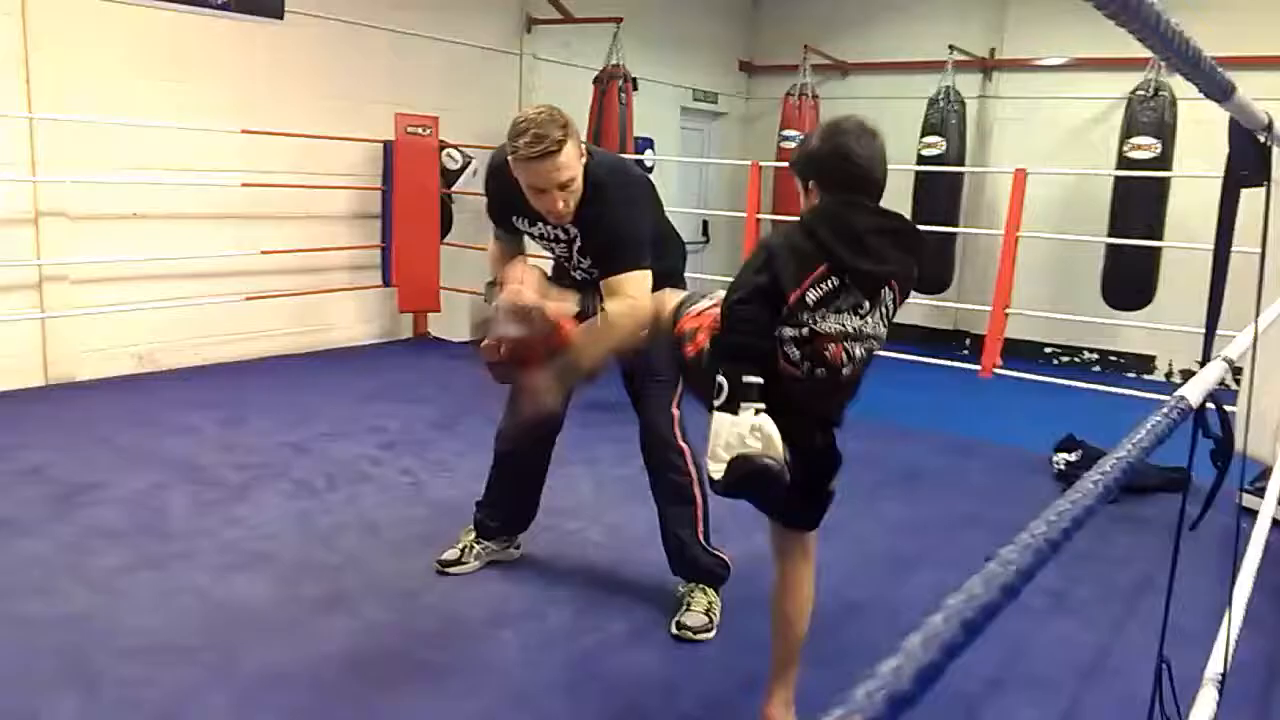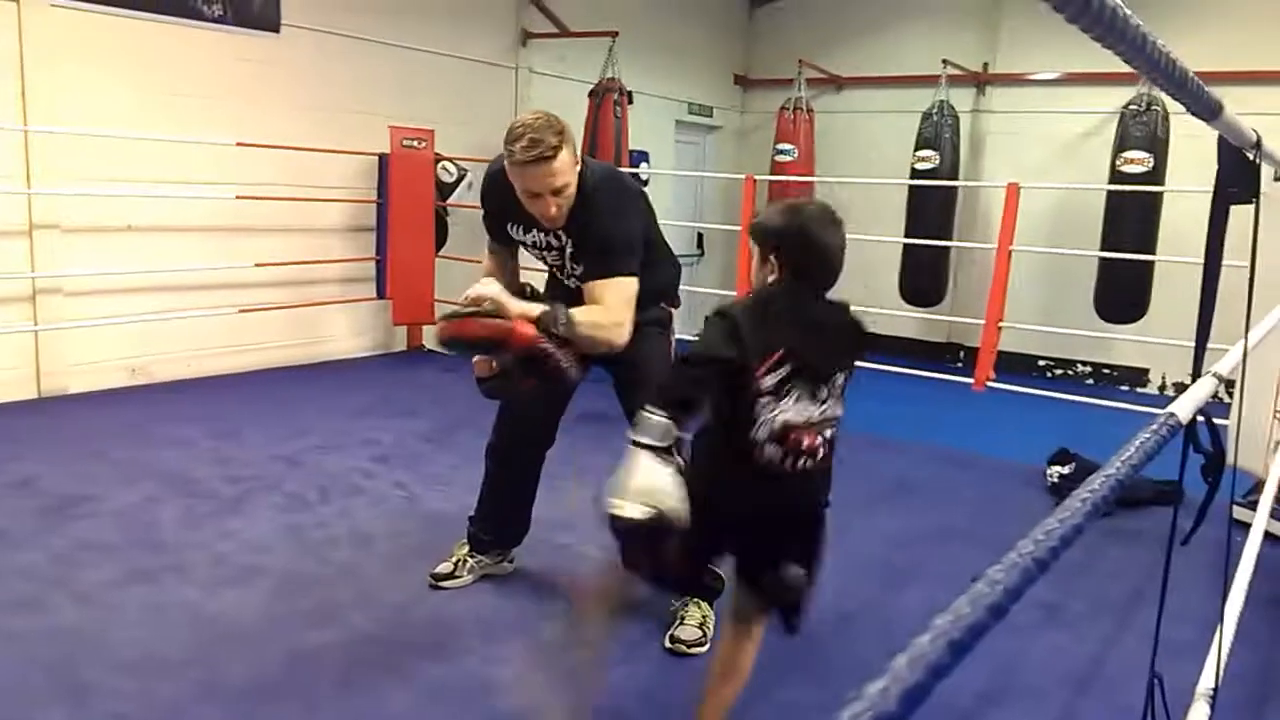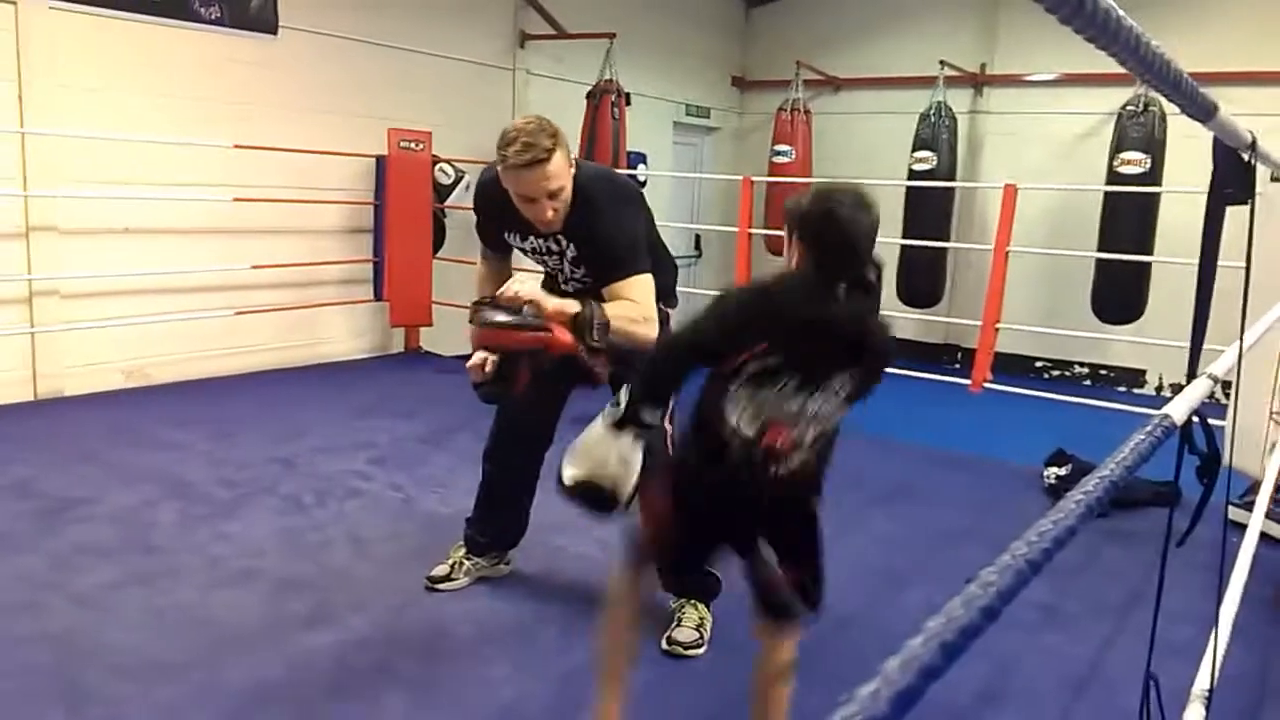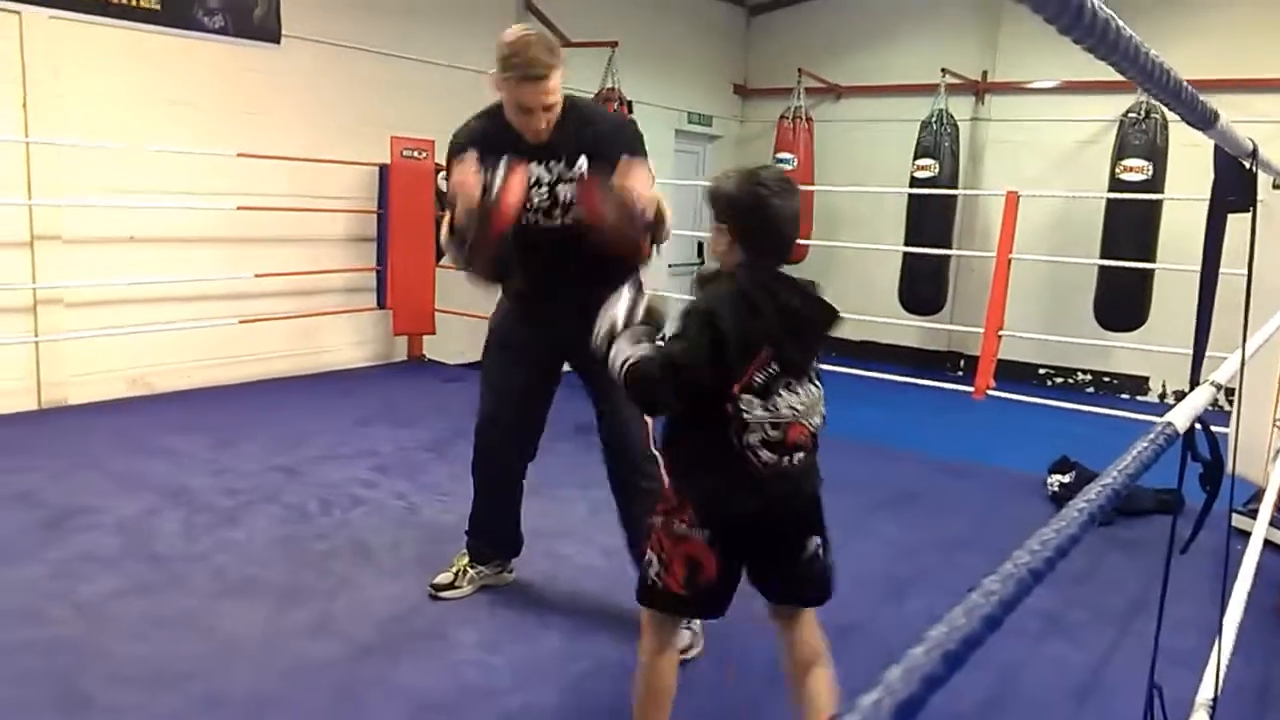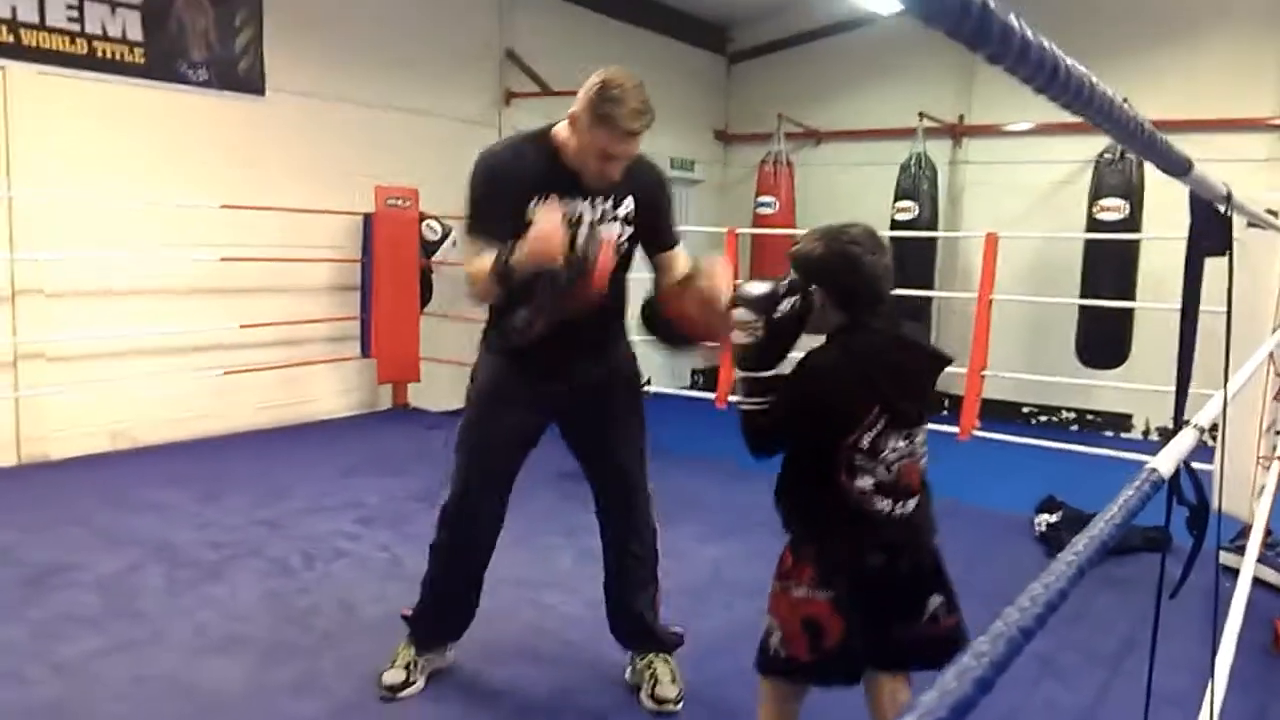
dt=0.7s
person 1, frame 1
left shoulder: (621, 190)
right shoulder: (502, 174)
left elbow: (631, 318)
right elbow: (506, 241)
left hip: (646, 297)
right hip: (574, 287)
left knee: (662, 430)
right knee: (527, 411)
left ankle: (701, 579)
right ankle: (496, 533)
person 1, frame 2
left shoulder: (613, 199)
right shoulder: (496, 185)
left elbow: (613, 328)
right elbow: (500, 254)
left wrist: (520, 310)
left hip: (638, 312)
right hip: (565, 299)
right knee: (516, 425)
left ankle: (694, 592)
right ankle: (490, 546)
person 1, frame 3
left shoulder: (611, 201)
right shoulder: (490, 191)
left elbow: (641, 325)
right elbow: (495, 263)
left wrist: (552, 306)
left hip: (634, 309)
right hip: (556, 305)
right knee: (515, 428)
left ankle: (692, 594)
right ankle: (485, 549)
person 1, frame 4
left shoulder: (605, 129)
right shoulder: (476, 141)
left elbow: (647, 222)
left wrist: (640, 204)
right wrist: (466, 213)
left hip: (603, 300)
right hip: (526, 302)
left knee: (629, 444)
right knee: (497, 435)
right ankle: (489, 555)
person 1, frame 5
left shoulder: (644, 180)
right shoulder: (506, 167)
left elbow: (667, 261)
right elbow: (479, 275)
left wrist: (698, 285)
right wrist: (524, 260)
left hip: (602, 362)
right hip: (516, 359)
left knee: (628, 507)
right knee: (471, 506)
left ankle: (647, 648)
right ankle: (429, 640)
person 2, frame 1
left shoulder: (788, 244)
right shoulder: (902, 252)
left elbow: (742, 327)
left wrist: (733, 408)
left hip: (758, 410)
right hip: (811, 431)
left knee: (660, 304)
right knee: (794, 554)
left ankle: (550, 375)
person 2, frame 2
left shoulder: (743, 321)
right shoulder: (845, 336)
left elbow: (681, 390)
left wrist: (647, 459)
left hip: (716, 496)
right hip: (790, 518)
right knee: (748, 620)
person 2, frame 3
left shoulder: (752, 304)
right shoulder: (870, 340)
left elbow: (668, 363)
left wrist: (621, 429)
left hip: (698, 484)
right hip: (781, 507)
left knee: (636, 566)
right knee: (780, 628)
person 2, frame 4
left shoulder: (716, 309)
right shoulder: (805, 308)
left elbow: (653, 389)
left wrist: (622, 340)
left hip: (709, 502)
right hip: (791, 497)
left knee: (659, 628)
right knee: (798, 620)
person 2, frame 5
left shoulder: (823, 372)
right shoulder: (908, 354)
left elbow: (761, 437)
left wrist: (755, 358)
left hip: (831, 560)
right hip: (905, 551)
